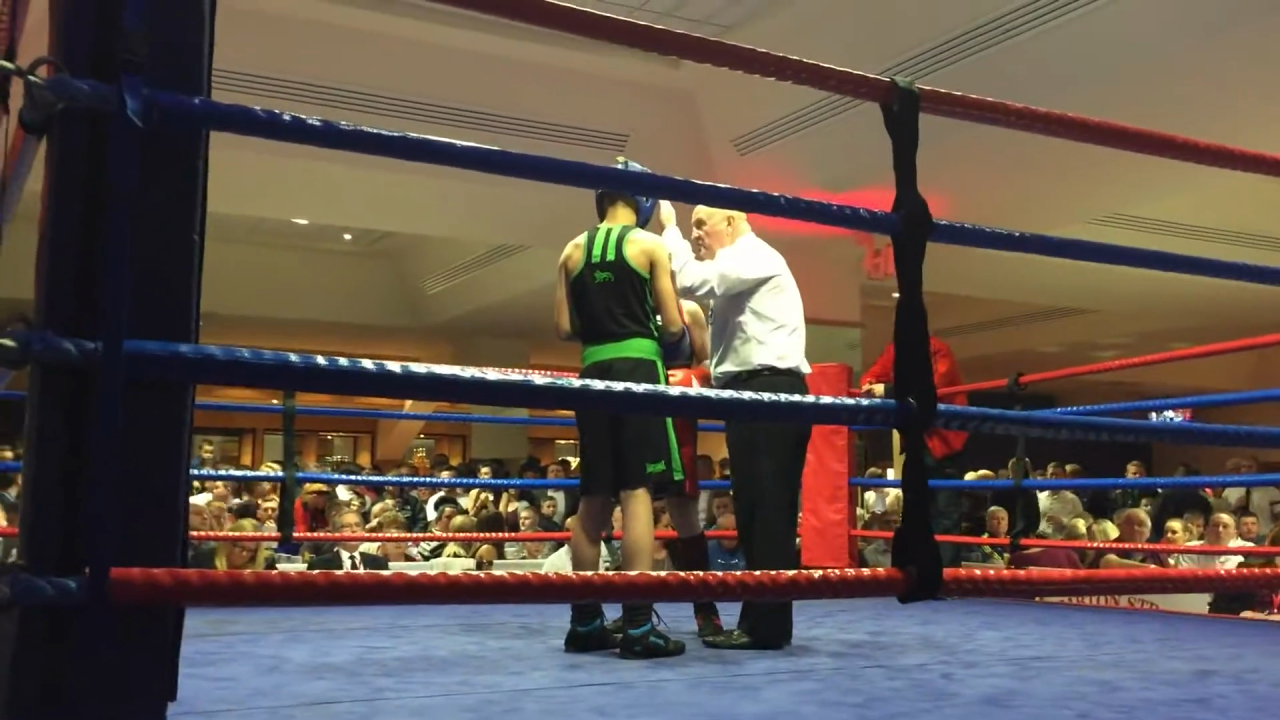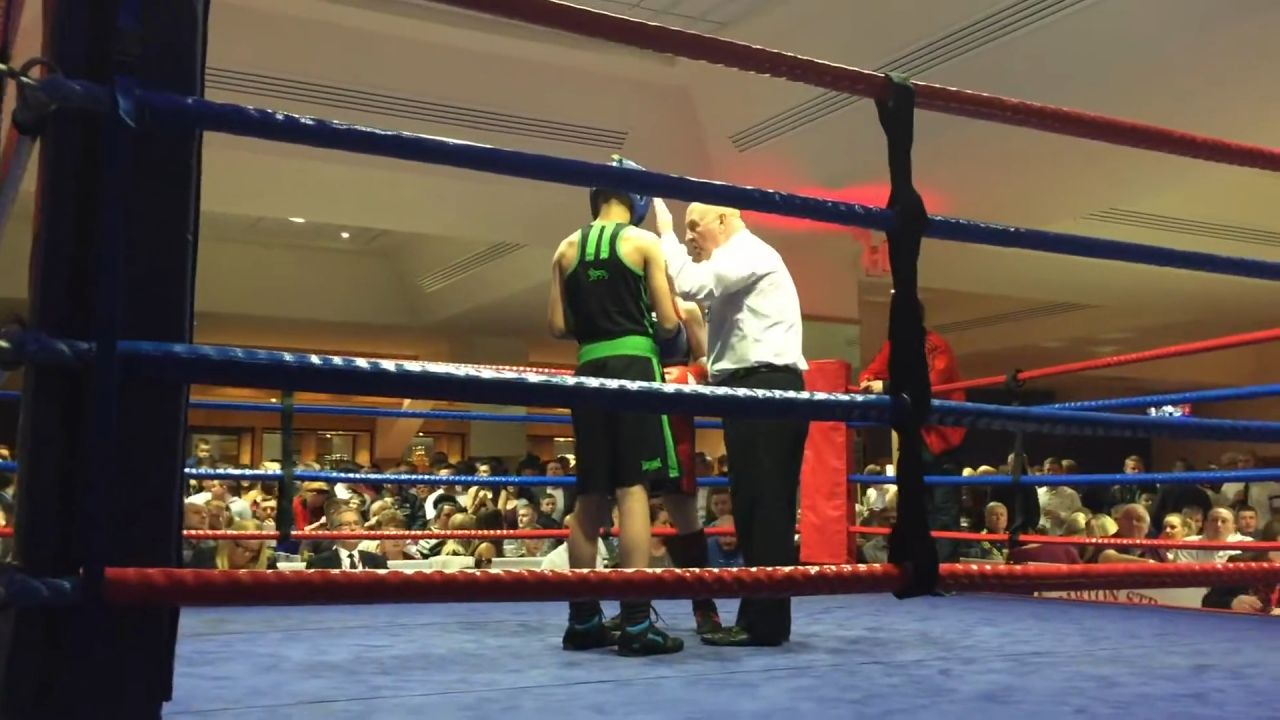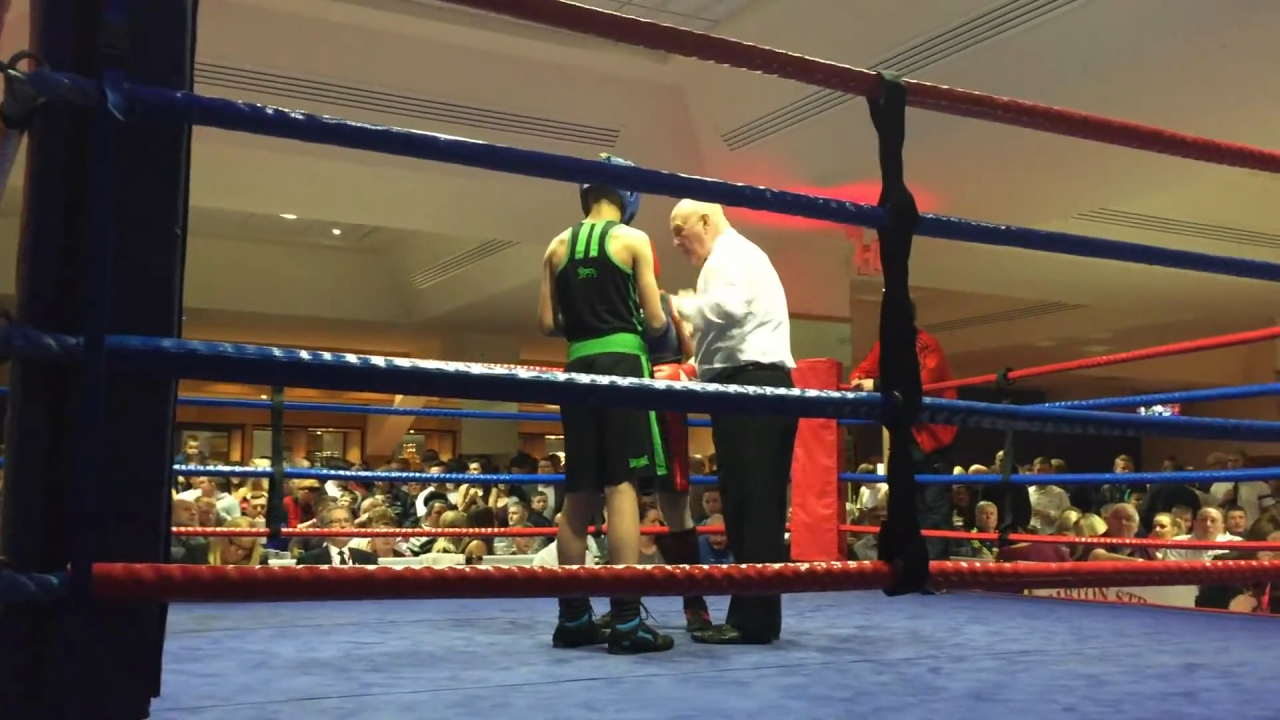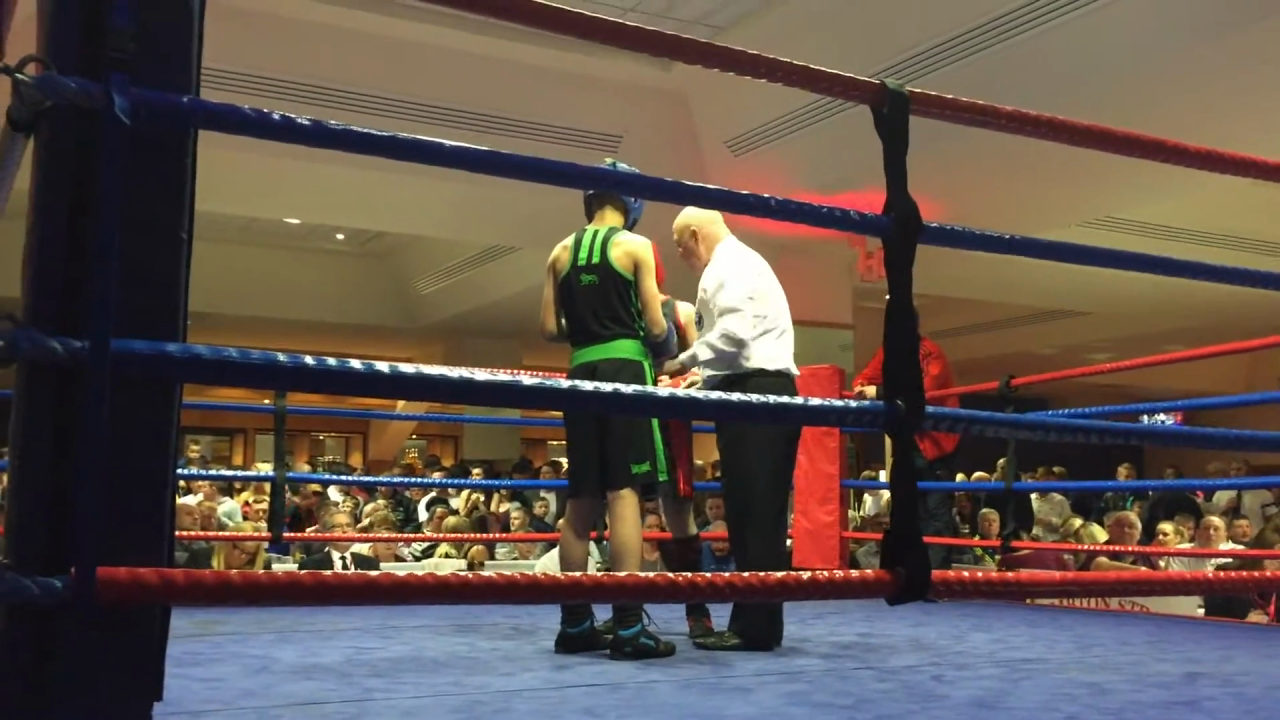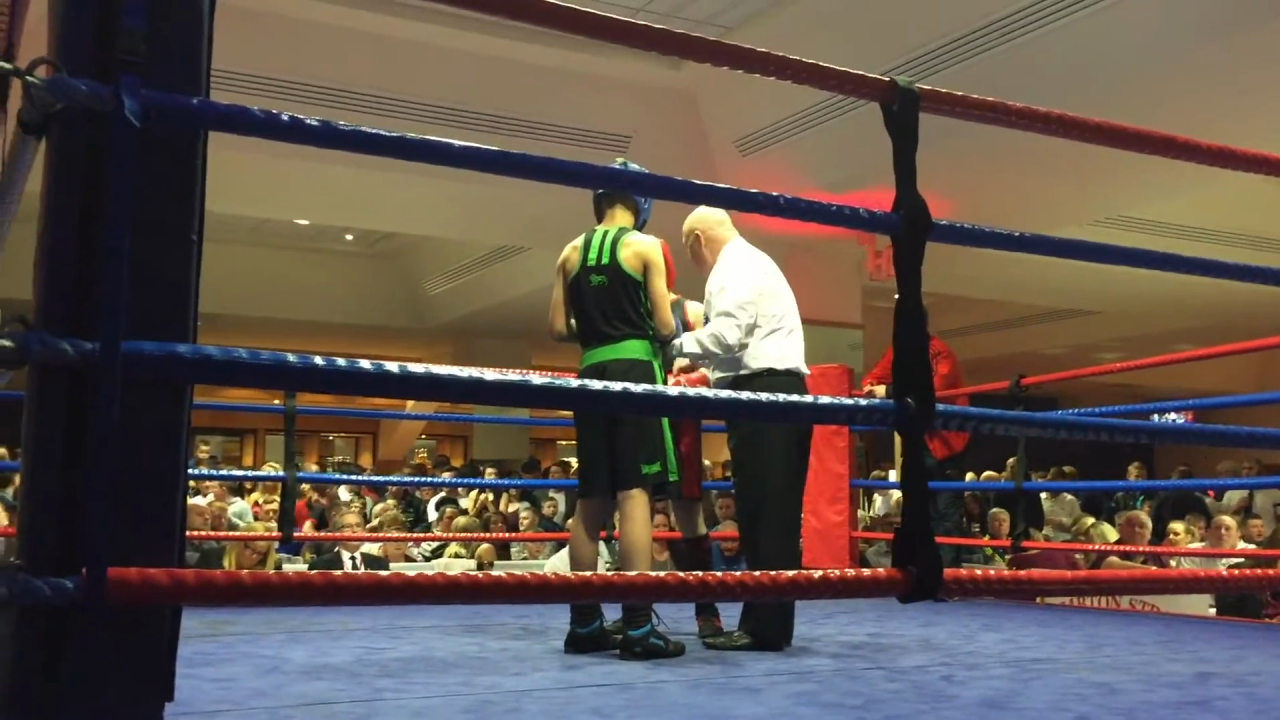
dt=0.2s
person 1, frame 1
left shoulder: (572, 250)
right shoulder: (650, 244)
left elbow: (564, 328)
right elbow: (674, 327)
right wrist: (669, 340)
left hip: (594, 373)
right hip: (638, 369)
left knee: (593, 497)
right knee: (637, 491)
left ankle: (586, 622)
right ankle: (638, 626)
person 1, frame 2
left shoulder: (566, 249)
right shoulder: (643, 241)
left elbow: (558, 326)
right elbow: (669, 323)
right wrist: (665, 333)
left hip: (590, 370)
right hip: (634, 365)
left knee: (590, 496)
right knee: (633, 489)
left ankle: (584, 619)
right ankle: (637, 623)
person 1, frame 3
left shoulder: (557, 246)
right shoulder: (633, 239)
left elbow: (547, 323)
right elbow: (655, 321)
right wrist: (656, 331)
left hip: (579, 368)
right hip: (622, 363)
left knee: (579, 493)
right knee: (622, 486)
left ankle: (573, 617)
right ankle: (626, 620)
person 1, frame 4
left shoulder: (561, 252)
right shoulder: (636, 246)
left elbow: (549, 329)
right elbow: (656, 328)
right wrist: (664, 337)
left hip: (582, 374)
right hip: (625, 370)
left knee: (581, 499)
right knee: (623, 492)
left ankle: (575, 623)
right ankle: (628, 626)
person 1, frame 5
left shoulder: (571, 252)
right shoulder: (645, 246)
left elbow: (558, 328)
right elbow: (664, 327)
left hip: (593, 374)
right hip: (635, 370)
left knee: (591, 500)
right knee: (634, 492)
left ankle: (585, 623)
right ankle: (637, 626)
person 2, frame 1
left shoulder: (752, 255)
right shoulder: (744, 265)
left elbow: (691, 281)
left wrist: (669, 229)
left hip: (764, 392)
right hip: (769, 393)
left knee: (761, 508)
right knee: (769, 509)
left ankle: (764, 624)
right ankle: (768, 621)
person 2, frame 2
left shoulder: (746, 252)
right shoulder: (740, 261)
left elbow: (690, 284)
left wrist: (665, 234)
left hip: (760, 389)
right hip: (767, 390)
left knee: (759, 504)
right knee: (766, 505)
left ankle: (762, 621)
right ankle: (765, 618)
person 2, frame 3
left shoulder: (732, 255)
right shoulder: (732, 258)
left elbow: (726, 308)
left wrist: (685, 306)
right wrist: (699, 367)
left hip: (749, 386)
right hip: (755, 387)
left knee: (749, 502)
right knee: (756, 503)
left ankle: (753, 618)
right ankle: (757, 616)
person 2, frame 4
left shoulder: (730, 263)
right shoulder: (737, 264)
left elbow: (736, 331)
left wrist: (689, 357)
right wrist: (700, 376)
left hip: (753, 393)
right hip: (763, 394)
left knee: (751, 509)
right knee: (759, 511)
left ankle: (754, 625)
right ankle: (758, 622)
person 2, frame 5
left shoulder: (734, 266)
right shoulder: (749, 262)
left elbow: (727, 334)
left wrist: (677, 345)
right wrist: (707, 373)
left hip: (762, 395)
right hip: (778, 393)
left knee: (762, 510)
right knee: (772, 511)
left ankle: (764, 625)
right ankle: (769, 622)
person 3, frame 1
left shoulder: (686, 310)
left elbow: (710, 364)
left wrist: (692, 379)
left hip: (676, 415)
left knee: (684, 508)
left ankle: (705, 608)
person 3, frame 2
left shoulder: (683, 308)
left elbow: (705, 360)
left wrist: (687, 376)
left hip: (672, 412)
left knee: (681, 505)
left ankle: (703, 603)
person 3, frame 3
left shoulder: (673, 304)
left elbow: (697, 359)
left wrist: (682, 376)
left hip: (665, 412)
left knee: (674, 502)
left ankle: (694, 603)
person 3, frame 4
left shoulder: (681, 311)
left elbow: (702, 368)
left wrist: (682, 383)
left hip: (669, 418)
left knee: (677, 509)
left ankle: (696, 609)
person 3, frame 5
left shoulder: (691, 310)
left elbow: (710, 369)
left wrist: (688, 381)
left hip: (679, 419)
left knee: (687, 509)
left ankle: (706, 610)
person 4, frame 1
left shoulder: (938, 350)
right shoulder: (895, 350)
left elbow: (933, 384)
right elbow: (875, 374)
left wrist: (888, 390)
right wrist: (870, 386)
left hip: (943, 437)
left knee: (946, 509)
left ankle: (947, 568)
person 4, frame 2
left shoulder: (936, 346)
right shoulder: (893, 346)
left elbow: (931, 382)
right elbow: (872, 371)
left wrist: (886, 387)
right wrist: (869, 383)
left hip: (942, 434)
left knee: (944, 507)
left ankle: (946, 562)
person 4, frame 3
left shoulder: (927, 345)
left elbow: (922, 381)
right elbow: (864, 371)
left wrist: (877, 386)
right wrist: (859, 382)
left hip: (932, 432)
left knee: (935, 504)
right knee: (912, 504)
left ankle: (936, 561)
person 4, frame 4
left shoulder: (930, 353)
right shoulder: (886, 353)
left elbow: (926, 389)
right elbow: (866, 378)
left wrist: (878, 393)
right wrist: (863, 388)
left hip: (933, 440)
left knee: (936, 511)
right knee: (916, 511)
left ankle: (936, 571)
person 4, frame 5
left shoulder: (939, 352)
right shoulder: (897, 351)
left elbow: (935, 388)
right elbow: (876, 376)
left wrist: (889, 392)
right wrist: (872, 387)
left hip: (945, 439)
left knee: (947, 510)
left ankle: (948, 569)
